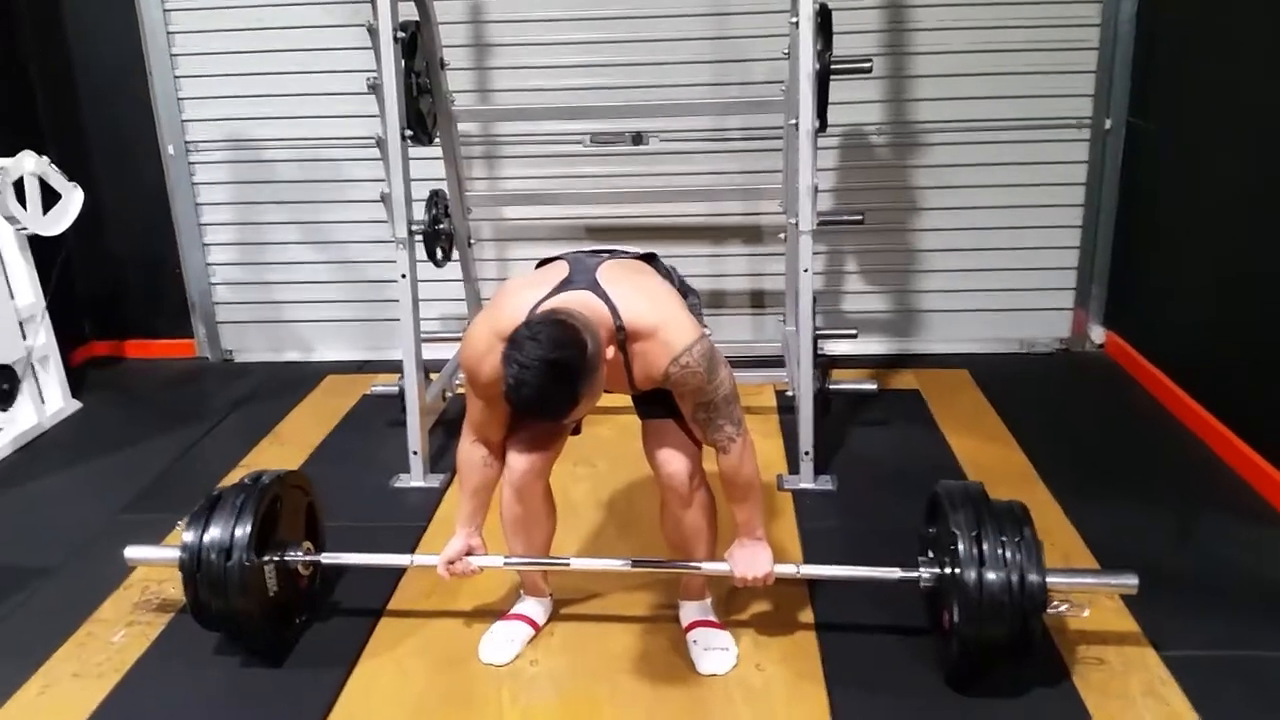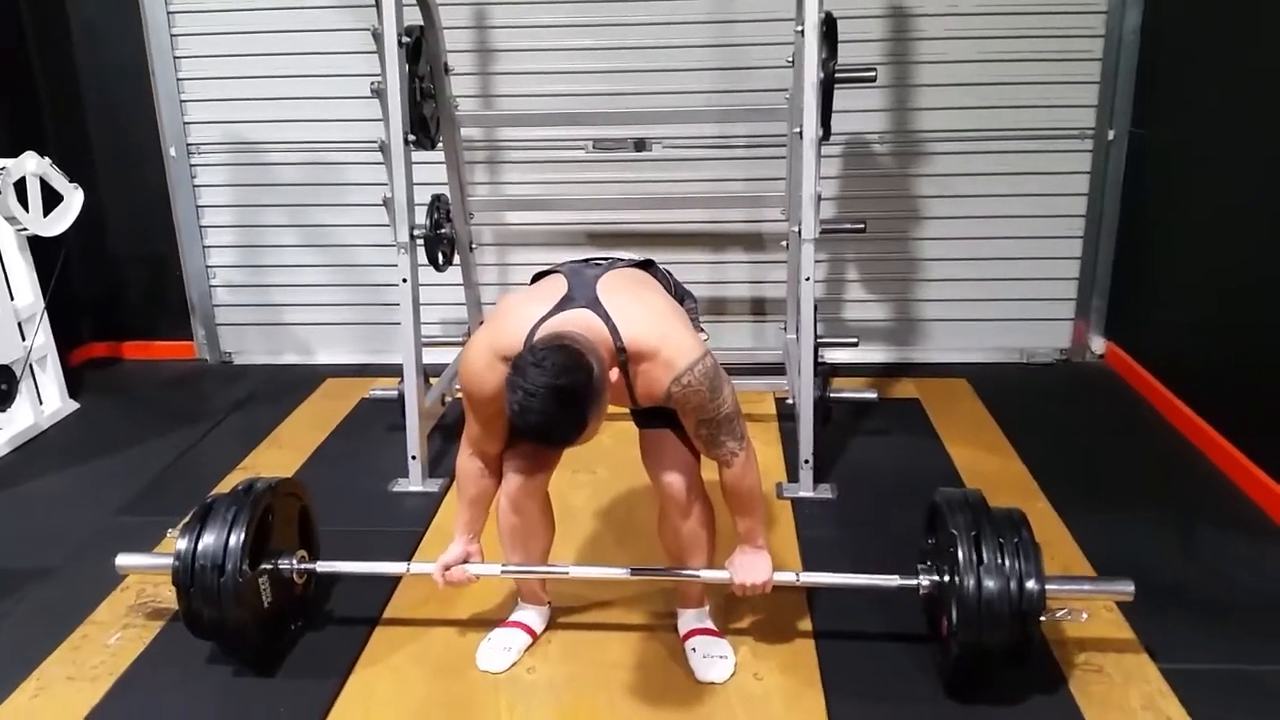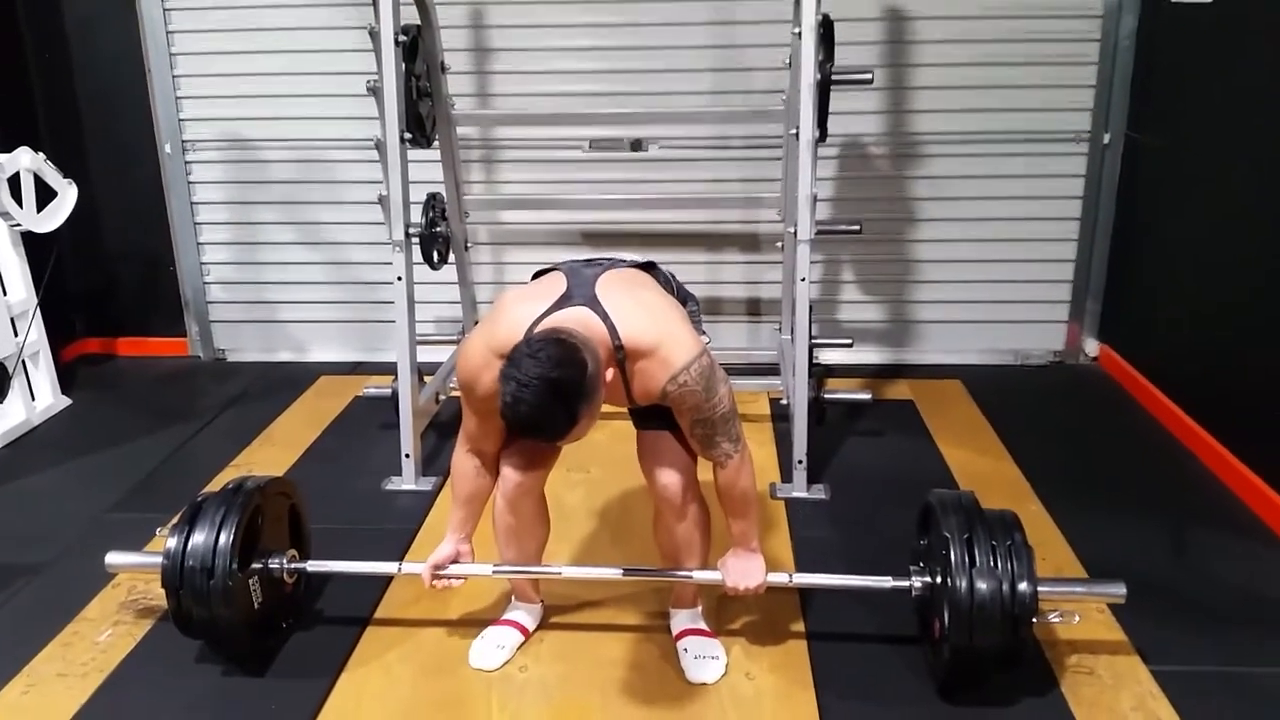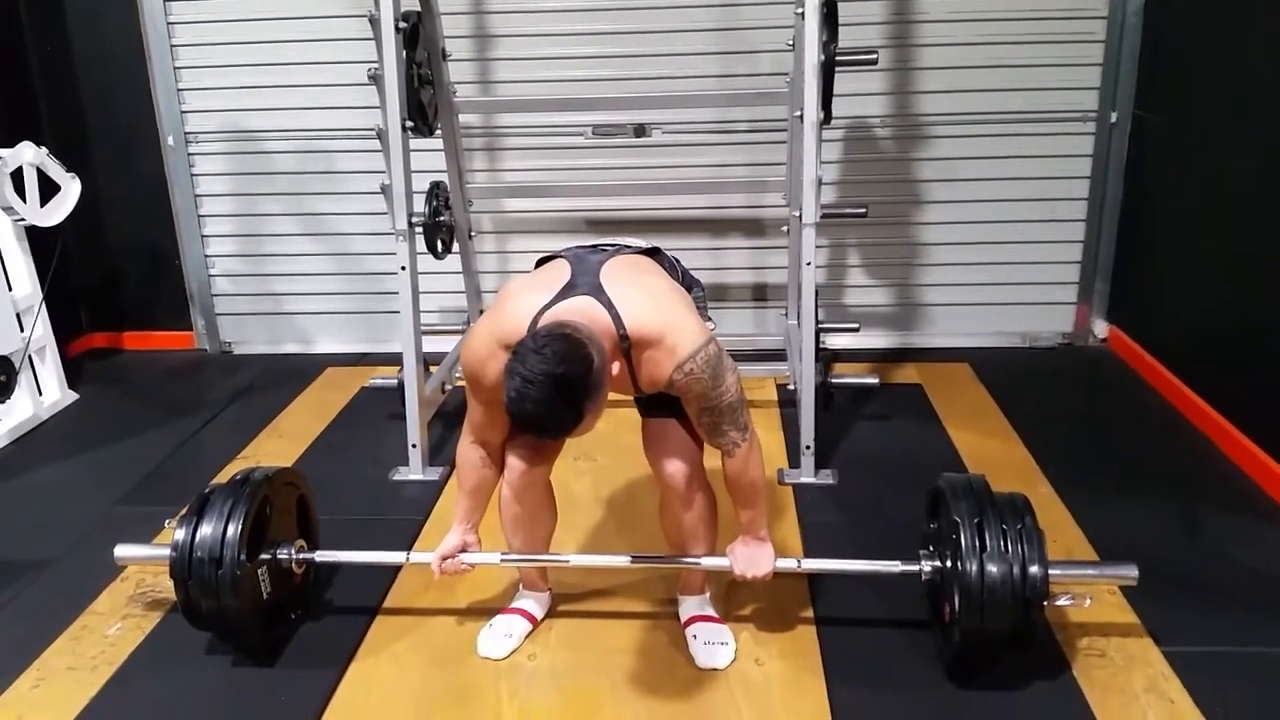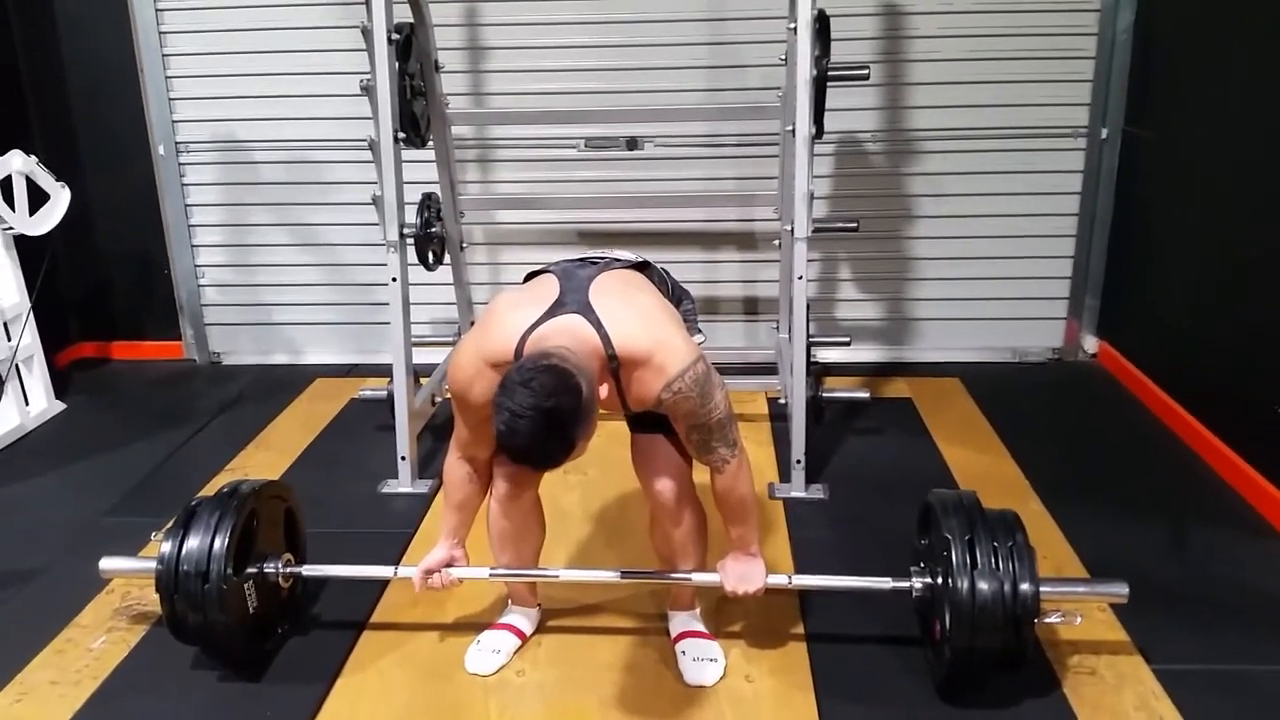
dt=1s
person 1, frame 1
left shoulder: (672, 343)
right shoulder: (489, 343)
left elbow: (731, 439)
right elbow: (482, 440)
left wrist: (750, 538)
right wrist: (467, 530)
left hip: (650, 336)
left knee: (680, 472)
right knee: (521, 467)
left ankle: (696, 601)
right ankle: (533, 597)
person 1, frame 2
left shoulder: (673, 361)
right shoulder: (489, 360)
left elbow: (732, 451)
right elbow: (479, 451)
left wrist: (752, 545)
right wrist: (465, 537)
left hip: (654, 327)
left knee: (679, 482)
right knee: (518, 477)
left ankle: (694, 610)
right ankle: (531, 605)
person 1, frame 3
left shoulder: (672, 360)
right shoulder: (485, 357)
left elbow: (729, 452)
right elbow: (477, 449)
left wrist: (745, 547)
right wrist: (457, 536)
left hip: (651, 344)
left knee: (674, 483)
right knee: (516, 475)
left ankle: (687, 611)
right ankle: (524, 604)
person 1, frame 4
left shoulder: (678, 348)
right shoulder: (491, 347)
left elbow: (736, 441)
right elbow: (482, 441)
left wrist: (754, 536)
right wrist: (464, 527)
left hip: (660, 320)
left knee: (680, 472)
right knee: (521, 464)
left ankle: (694, 597)
right ankle: (532, 592)
person 1, frame 5
left shoulder: (667, 366)
right shoulder: (479, 365)
left elbow: (725, 458)
right elbow: (469, 456)
left wrist: (744, 552)
right wrist: (450, 541)
left knee: (669, 487)
right knee: (509, 479)
left ankle: (685, 612)
right ankle: (521, 608)
